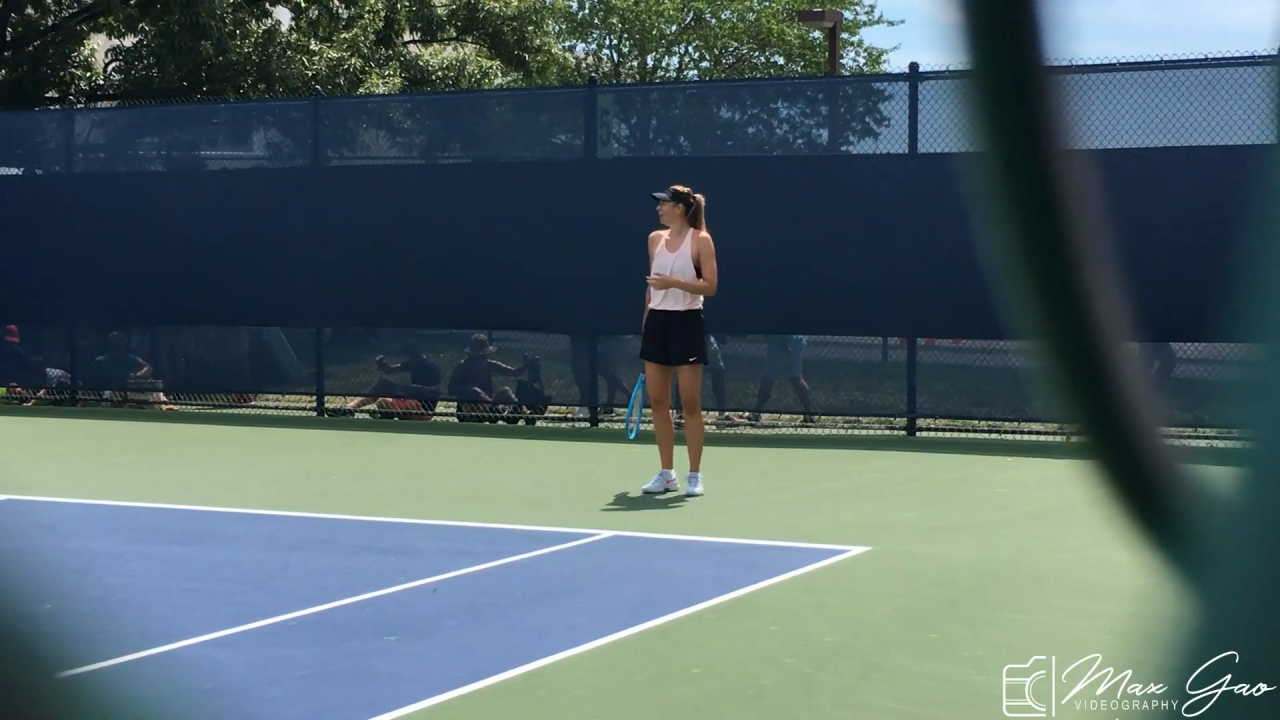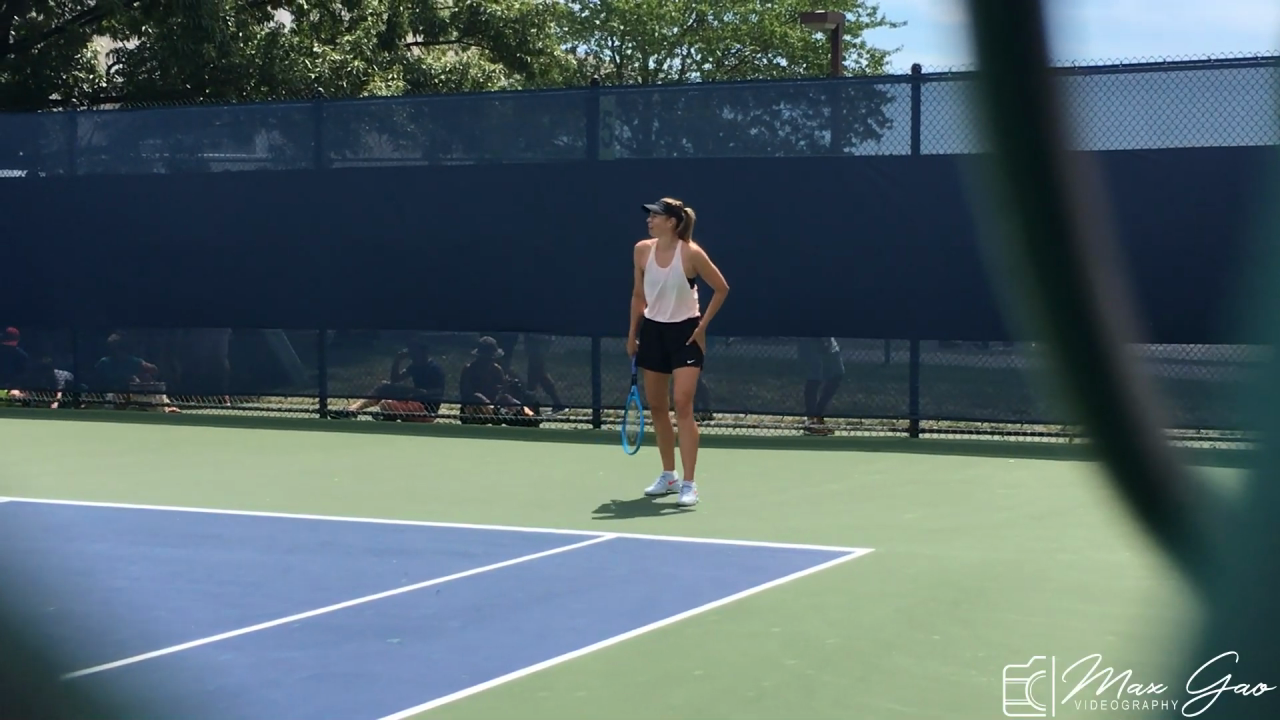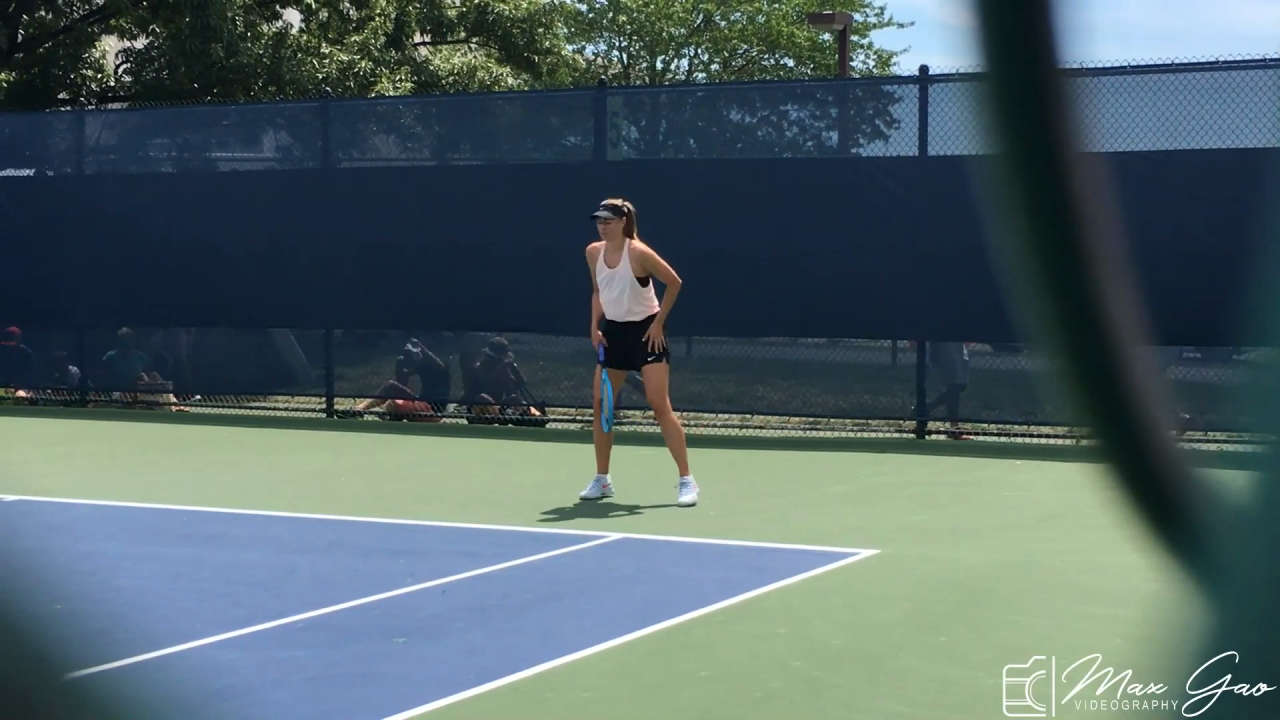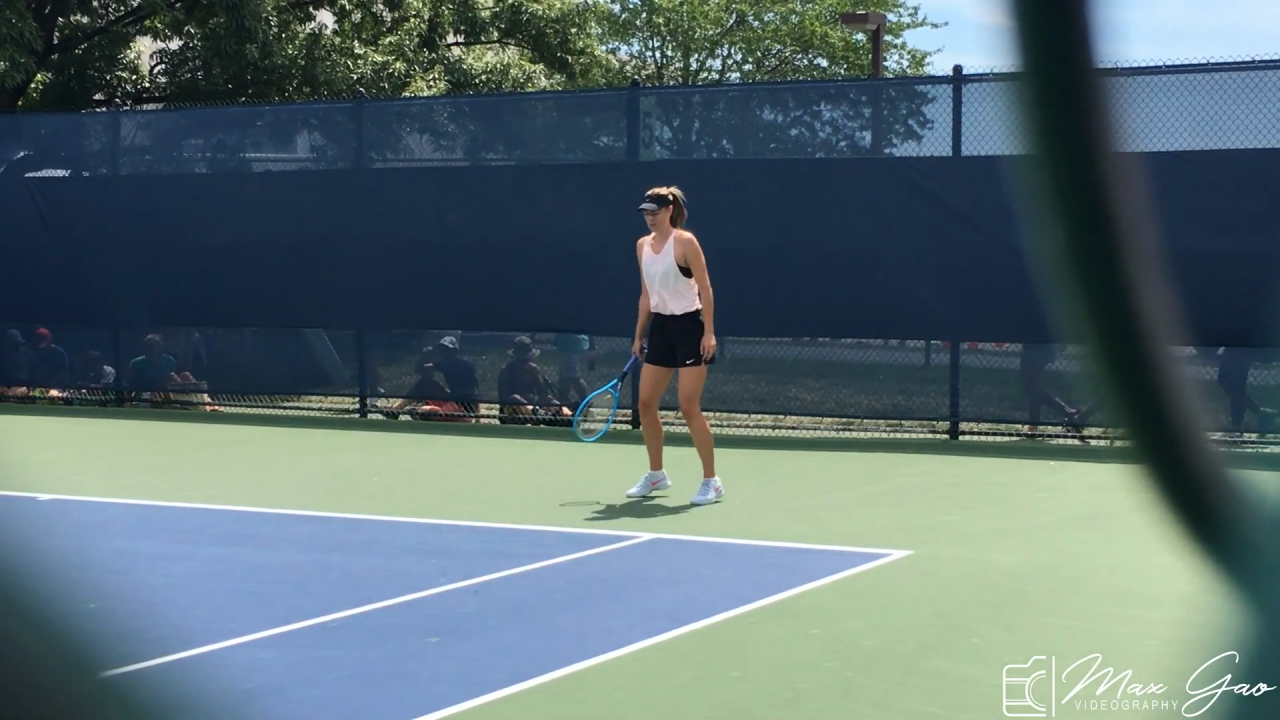
dt=1s
person 1, frame 1
left shoulder: (700, 240)
right shoulder: (655, 239)
left elbow: (710, 285)
left wrist: (674, 282)
right wrist: (645, 319)
left hip: (686, 323)
right hip: (657, 324)
left knee: (690, 404)
right knee: (658, 403)
left ankle: (695, 475)
right ankle: (666, 474)
person 1, frame 2
left shoulder: (692, 253)
right shoulder: (642, 250)
left elbow: (722, 289)
right elbow: (638, 295)
left wrist: (703, 325)
right wrist: (632, 334)
left hip: (685, 332)
right hip: (652, 330)
left knee: (682, 405)
right knee: (655, 407)
left ankle: (688, 484)
right ankle: (668, 474)
person 1, frame 3
left shoulder: (639, 252)
right shoulder: (592, 252)
left elbow: (674, 283)
left wrist: (658, 324)
right wrist: (594, 326)
left hip: (645, 331)
right hip: (613, 331)
left knee: (659, 405)
right knee: (600, 404)
left ankle: (686, 481)
right ankle: (602, 479)
person 1, frame 4
left shoulder: (685, 240)
right shoulder: (642, 245)
left elbow: (705, 288)
left wrist: (709, 331)
right wrist: (638, 335)
left hip: (688, 325)
right hip: (660, 327)
left knee: (689, 408)
right knee: (646, 404)
left ankle: (711, 481)
right ankle: (656, 474)
